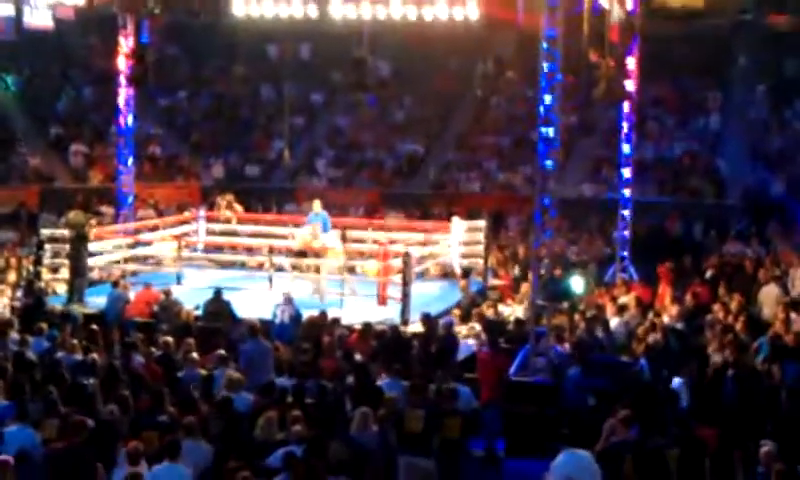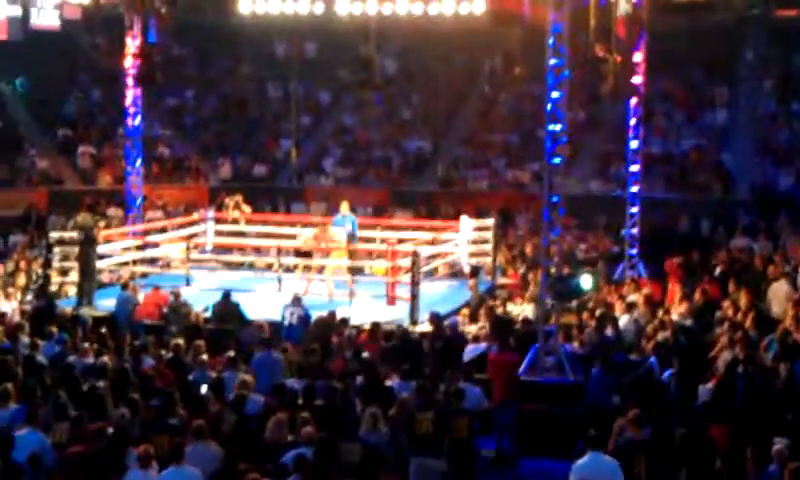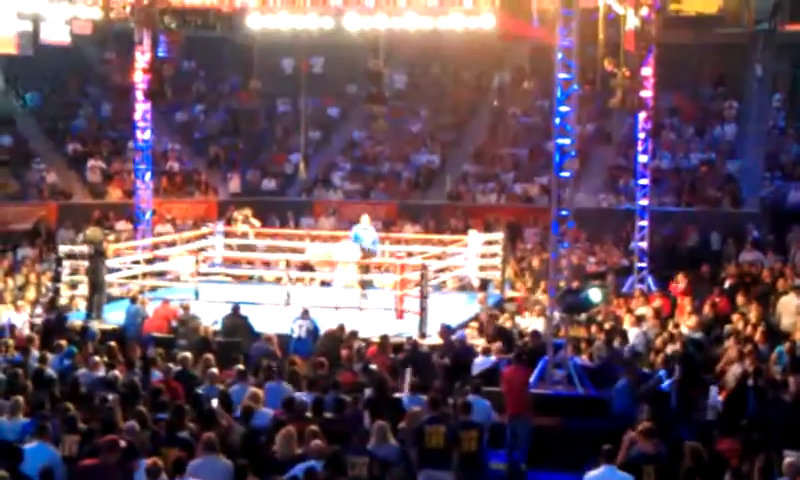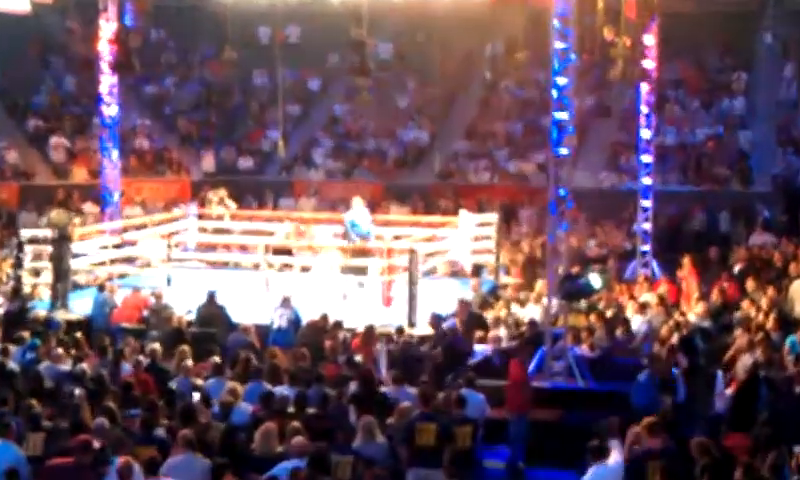
dt=0.4s
person 1, frame 1
left shoulder: (482, 353)
right shoulder: (500, 356)
left elbow: (479, 373)
right elbow: (504, 373)
left hip: (485, 394)
right hip: (494, 394)
left knee: (488, 423)
right knee: (494, 423)
left ankle: (489, 448)
right ankle: (491, 448)
person 1, frame 2
left shoulder: (492, 355)
right shoulder: (513, 357)
left elbow: (490, 375)
right elbow: (515, 375)
left hip: (497, 395)
right hip: (510, 395)
left knee: (499, 424)
right knee: (510, 423)
left ankle: (500, 450)
right ankle: (510, 450)
person 1, frame 3
left shoulder: (506, 371)
right shoulder: (526, 372)
left elbow: (504, 389)
right elbow: (523, 390)
left hip: (511, 409)
right hip: (523, 410)
left knee: (511, 437)
right knee: (522, 439)
left ankle: (512, 463)
right ankle: (520, 464)
person 1, frame 4
left shoulder: (514, 363)
right shoulder: (520, 369)
right elbow: (524, 391)
left hip: (515, 406)
right hip: (519, 407)
left knee: (517, 434)
right knee: (518, 435)
left ankle: (515, 462)
right ankle: (515, 463)
